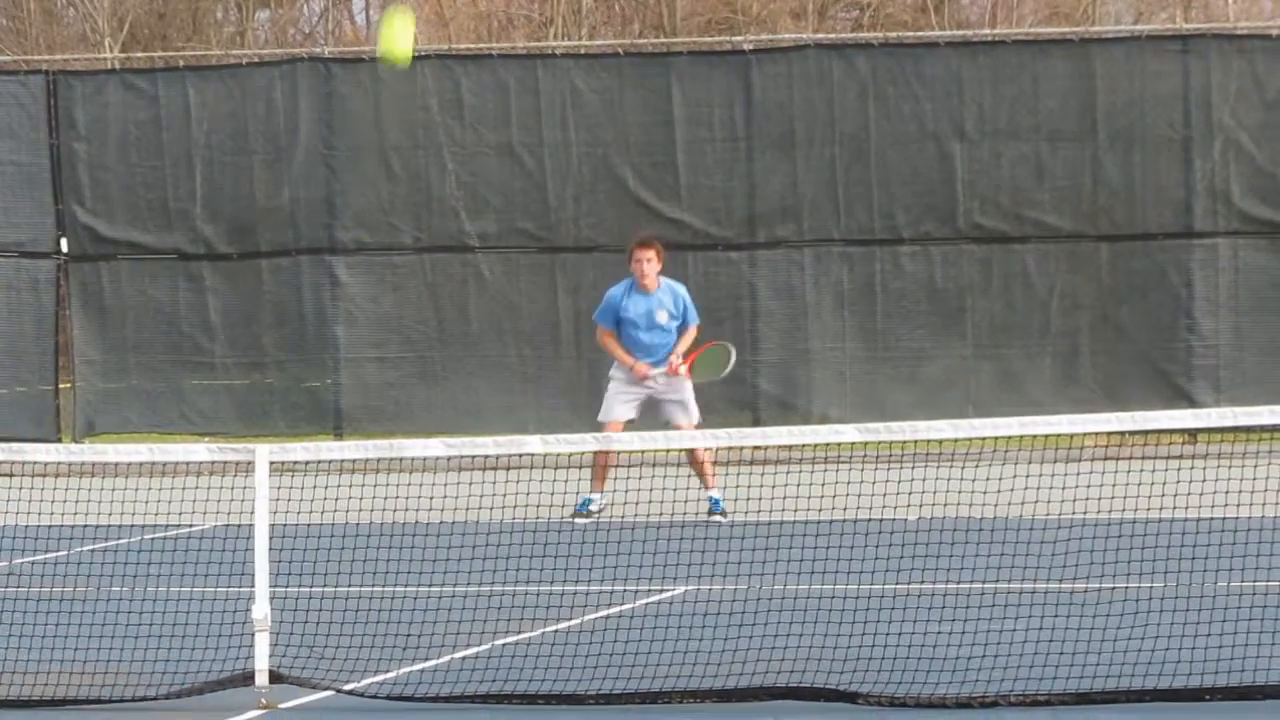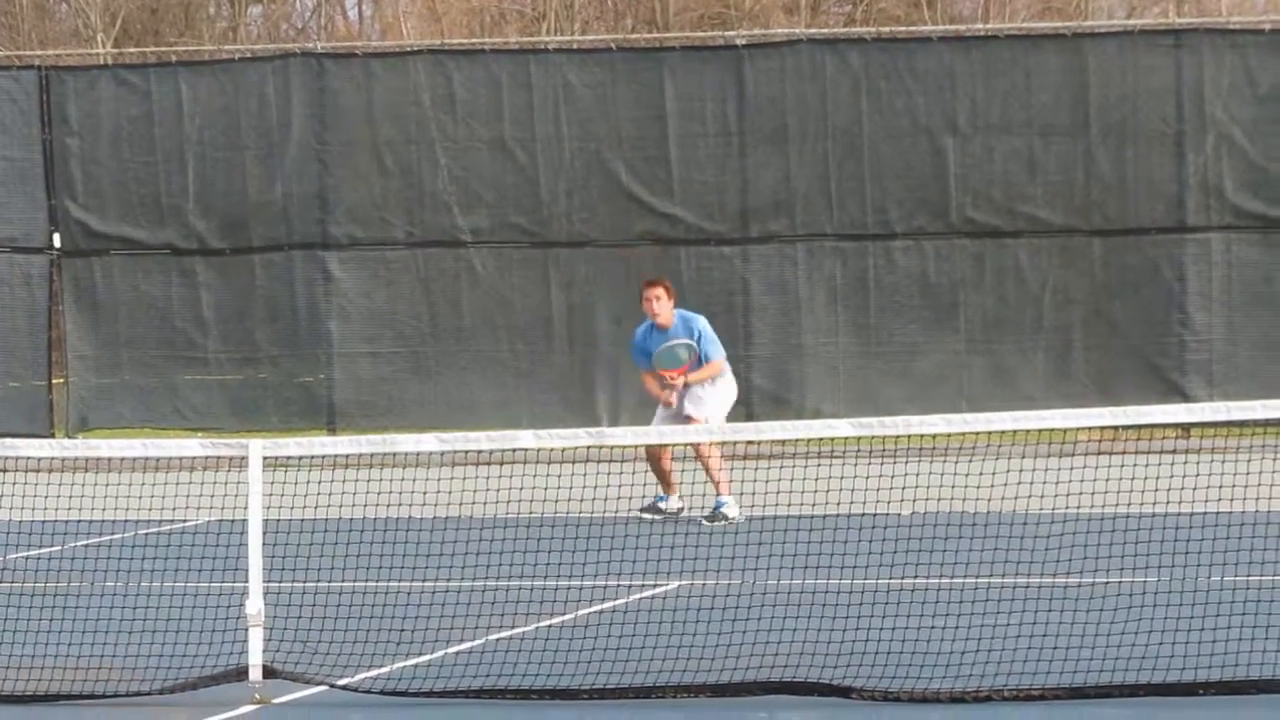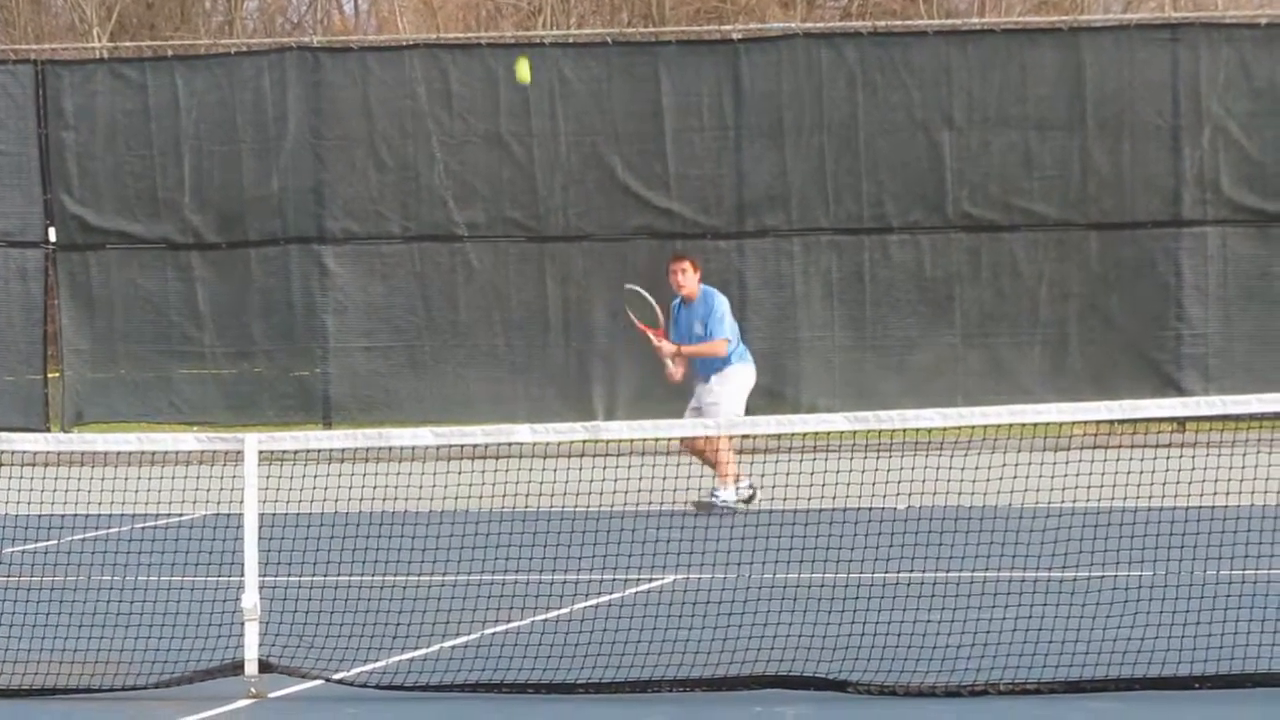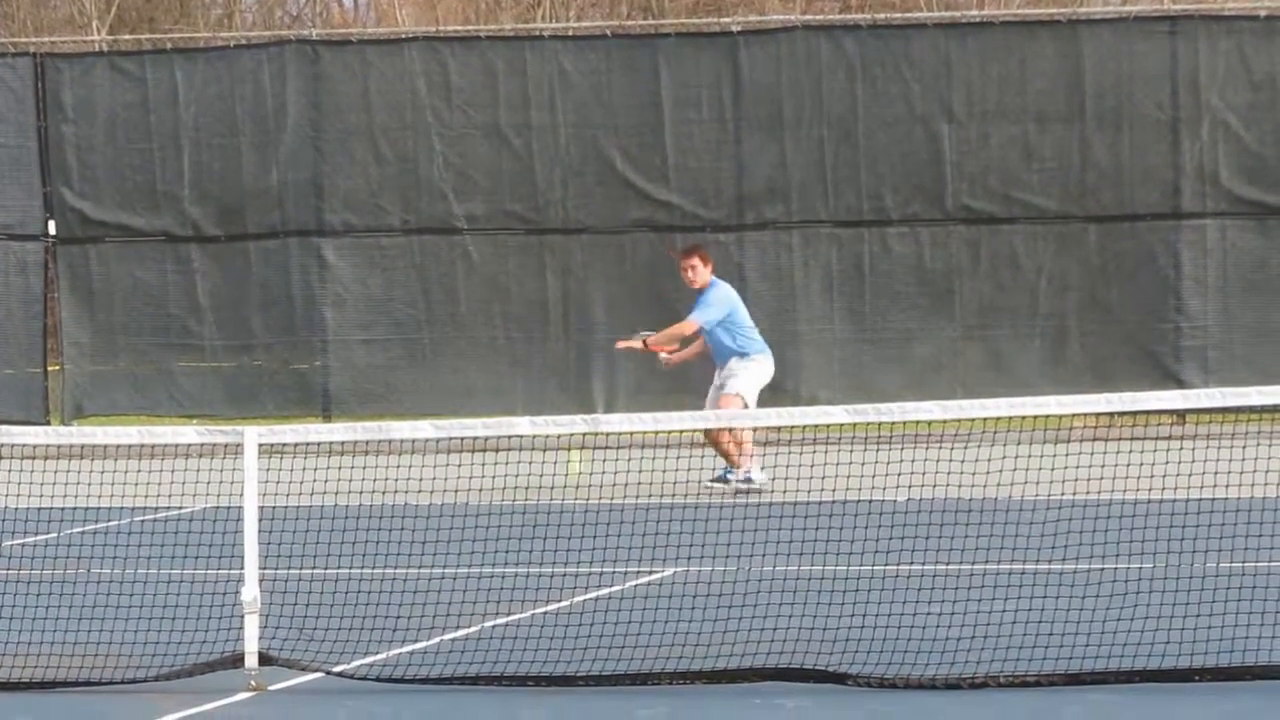
dt=0.5s
person 1, frame 1
left shoulder: (678, 293)
right shoulder: (615, 296)
left elbow: (691, 328)
right elbow: (604, 335)
left wrist: (677, 353)
right wrist: (632, 364)
left hip: (669, 372)
right hip: (630, 373)
left knee: (688, 433)
right knee: (609, 432)
left ankle: (713, 496)
right ankle: (595, 497)
person 1, frame 2
left shoulder: (695, 324)
right shoulder: (642, 336)
left elbow: (717, 365)
right elbow: (648, 374)
left wrist: (684, 380)
right wrist: (661, 395)
left hip: (714, 384)
right hip: (678, 391)
right knee: (654, 447)
left ankle: (726, 502)
right ankle: (671, 499)
person 1, frame 3
left shoulder: (715, 302)
right shoulder: (677, 308)
left elbow: (721, 347)
right elbow: (686, 351)
left wrist: (675, 349)
right wrist: (676, 369)
left hip: (735, 370)
right hip: (708, 376)
right knee: (690, 440)
left ankle: (724, 493)
right ankle: (739, 486)
person 1, frame 4
left shoulder: (718, 293)
right shoulder: (706, 295)
left elbow: (686, 329)
left wrist: (644, 343)
right wrist: (678, 357)
left hip: (752, 361)
right hip: (730, 365)
left knee: (728, 408)
right knee: (712, 429)
left ankle: (751, 471)
right ankle: (736, 469)
